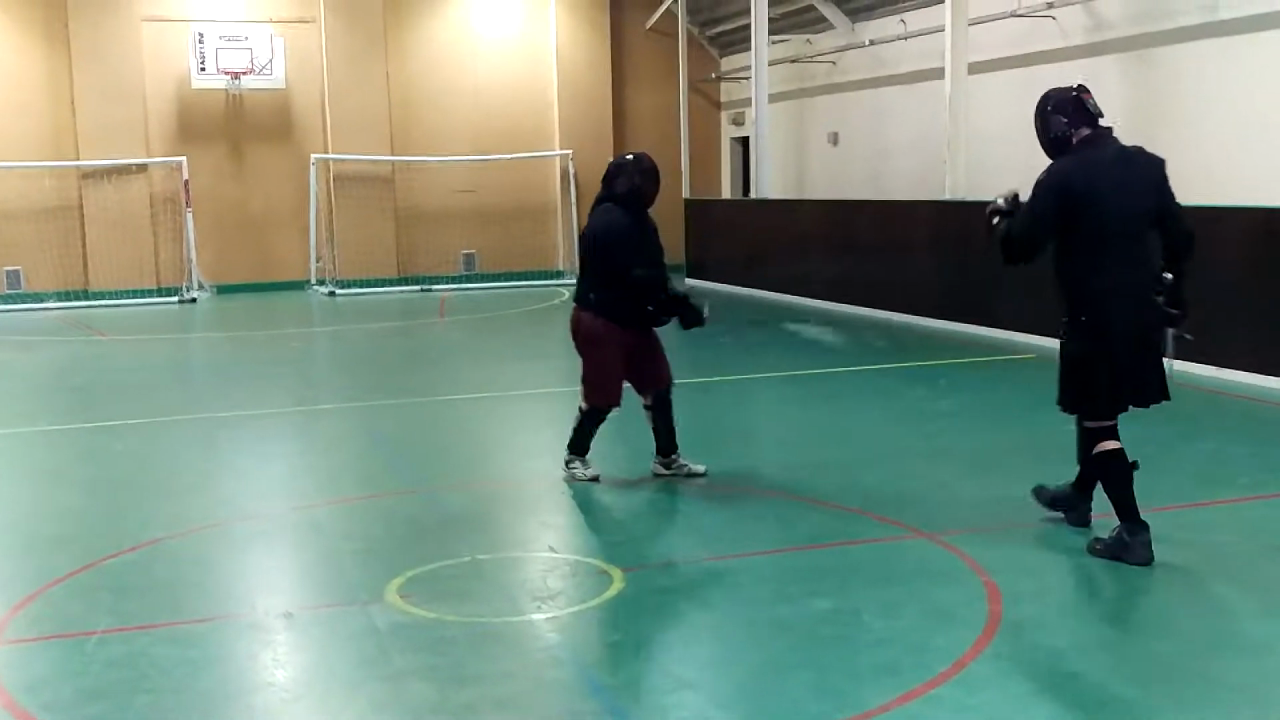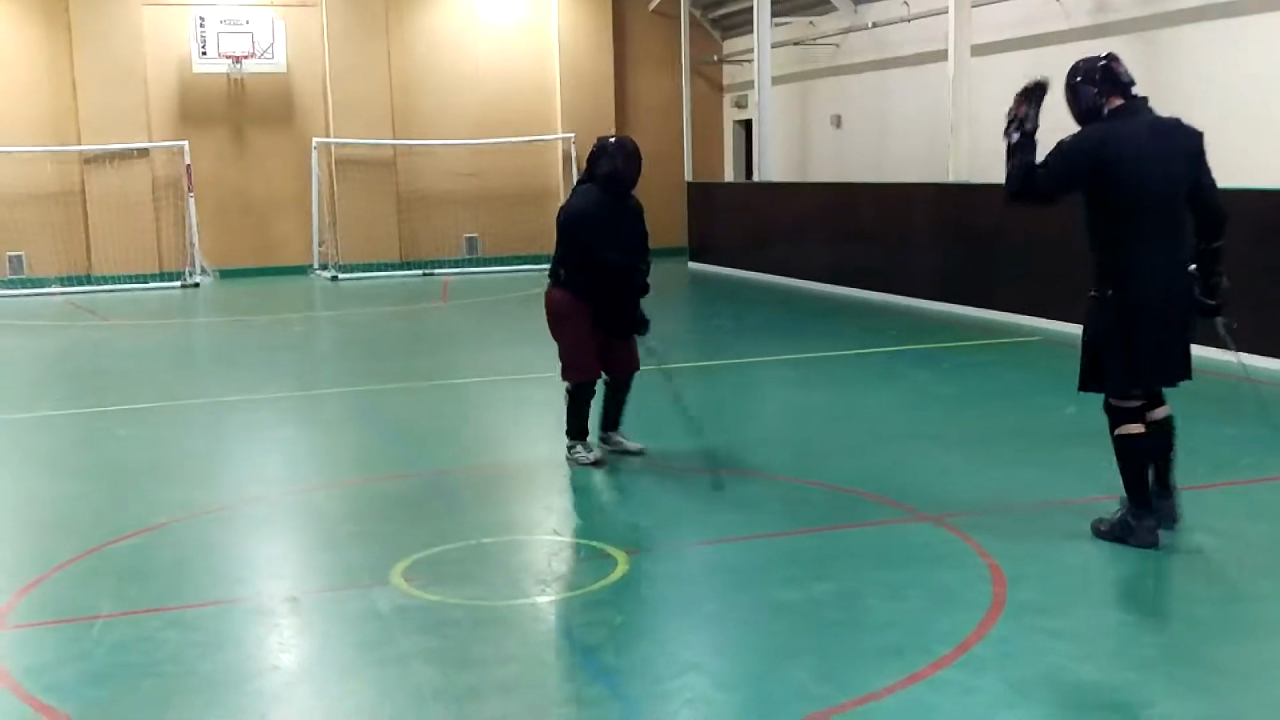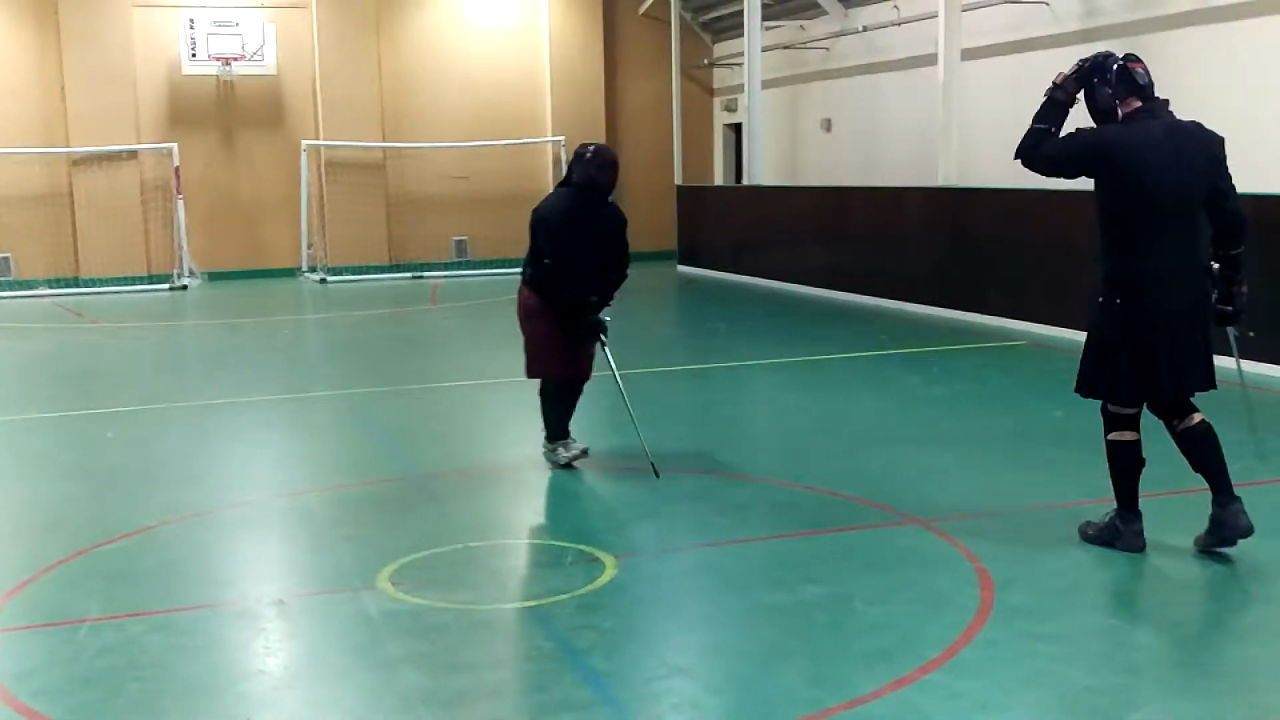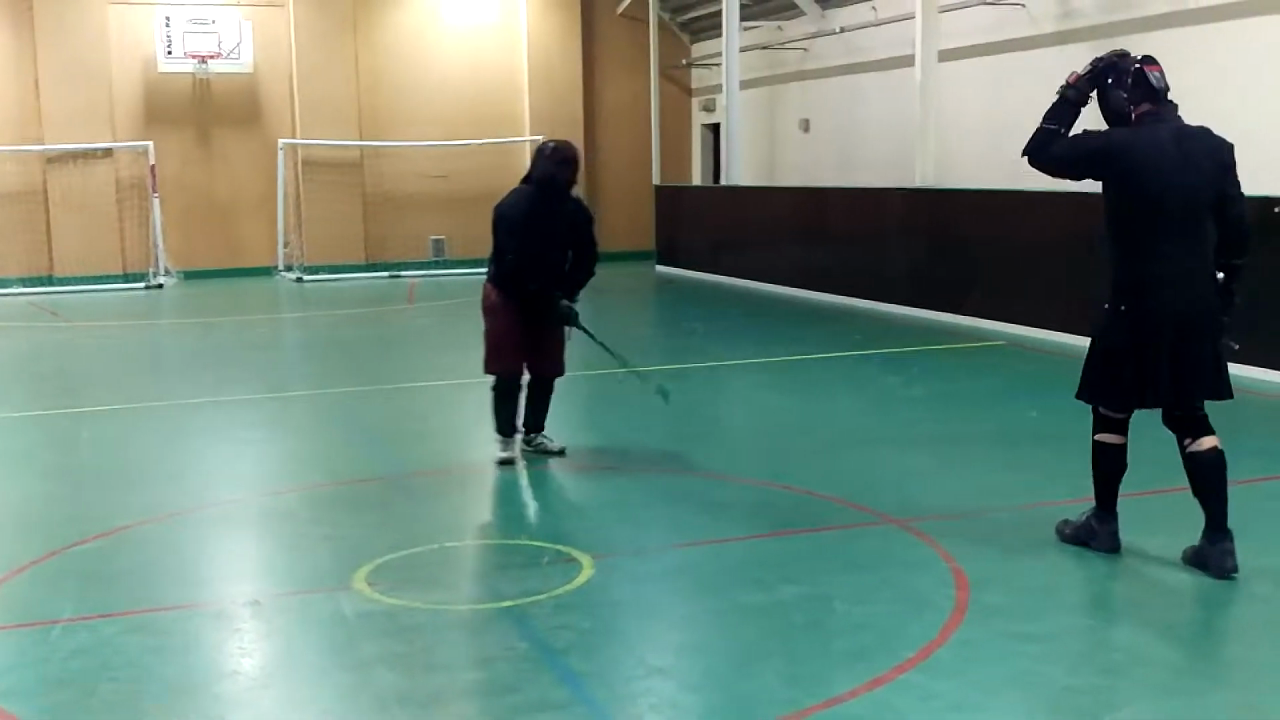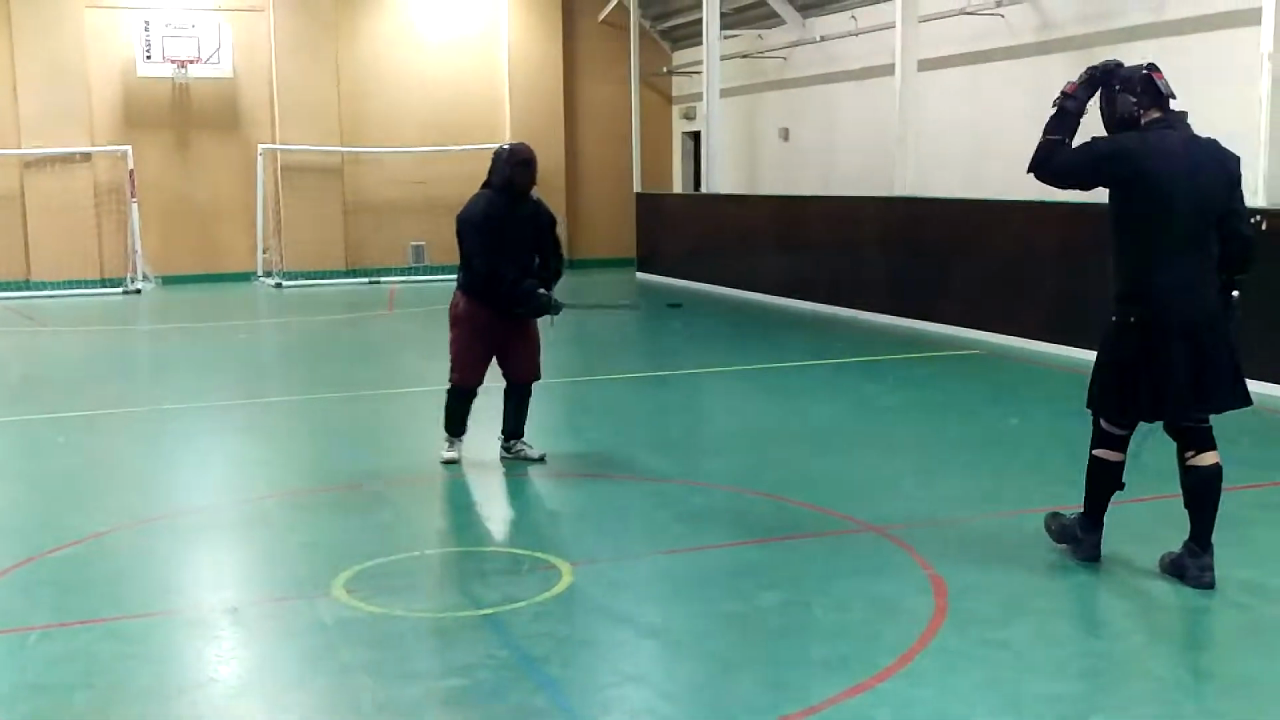
dt=0.2s
person 1, frame 1
left shoulder: (1064, 177)
right shoulder: (1145, 164)
left elbow: (1019, 250)
right elbow: (1179, 238)
left wrist: (1001, 218)
right wrist: (1172, 292)
left hip: (1095, 316)
right hip: (1142, 311)
left knee: (1097, 420)
right knee: (1102, 407)
left ankle: (1134, 532)
right ankle: (1080, 494)
person 1, frame 2
left shoulder: (1095, 145)
right shoulder: (1182, 136)
left elbow: (1023, 189)
right elbow: (1211, 217)
left wrist: (1021, 124)
right wrist: (1210, 280)
left hip: (1124, 293)
right hip: (1175, 289)
left knee: (1123, 402)
right knee: (1149, 390)
left ankle: (1140, 517)
right ankle: (1162, 495)
person 1, frame 3
left shoulder: (1109, 144)
right shoulder: (1202, 140)
left elbow: (1032, 153)
right elbow: (1232, 224)
left wrist: (1063, 91)
right wrist: (1229, 287)
left hip: (1132, 299)
right hip: (1189, 297)
left knee: (1121, 409)
right knee: (1176, 402)
left ankle: (1127, 521)
right ankle: (1227, 508)
person 1, frame 4
left shoulder: (1117, 147)
right shoulder: (1213, 148)
left elbow: (1040, 153)
right elbow: (1236, 232)
left wrist: (1075, 90)
right wrist: (1221, 293)
left hip: (1138, 307)
right hip: (1196, 307)
left knee: (1111, 412)
right knee: (1190, 419)
left ankle: (1103, 524)
right ankle: (1218, 541)
person 1, frame 5
left shoulder: (1124, 152)
right shoulder: (1219, 158)
left elbow: (1047, 166)
right elbow: (1238, 245)
left wrist: (1072, 100)
right wrist: (1216, 303)
left hip: (1144, 317)
right hip: (1202, 317)
left knee: (1112, 426)
right knee: (1195, 432)
left ankle: (1088, 530)
right ankle: (1198, 554)
person 2, frame 1
left shoulder: (639, 220)
right shoulder: (607, 225)
left elbow: (654, 271)
right elbow: (635, 279)
left wrist: (663, 306)
right wrist: (680, 304)
left hip: (634, 320)
right hip: (600, 322)
left knee: (659, 387)
right knee: (602, 397)
left ankle: (668, 458)
right ankle: (574, 457)
person 2, frame 2
left shoulder: (629, 205)
right shoulder: (583, 206)
left elbow: (638, 255)
right elbow: (596, 266)
left wrist: (634, 293)
right wrist: (626, 306)
left hip: (608, 301)
right hip: (572, 299)
left knee: (623, 368)
right knee: (583, 374)
left ankle: (610, 431)
right ankle: (576, 441)
person 2, frame 3
left shoulder: (611, 214)
right shoulder: (554, 210)
left elbow: (617, 264)
right elbow: (554, 269)
left wrist: (597, 301)
right wrist: (581, 310)
left hip: (580, 305)
right hip: (542, 300)
left knee: (577, 374)
right knee: (552, 374)
left ankle: (560, 436)
right ankle: (554, 442)
person 2, frame 4
left shoulder: (575, 209)
right shoulder: (515, 206)
left elbow: (585, 258)
right elbow: (516, 264)
left wrist: (565, 296)
right wrist: (549, 301)
left hip: (548, 302)
right hip: (507, 298)
left knee: (547, 372)
right knee: (507, 373)
left ankle: (533, 434)
right ankle: (506, 438)
person 2, frame 5
left shoulder: (536, 211)
right shoulder: (478, 211)
left elbow: (553, 257)
right elbow: (488, 265)
left wrist: (540, 289)
right wrist: (529, 292)
left hip: (519, 308)
right hip: (477, 306)
left knee: (523, 378)
right knee: (465, 379)
left ankle: (512, 441)
right ankle: (453, 438)
